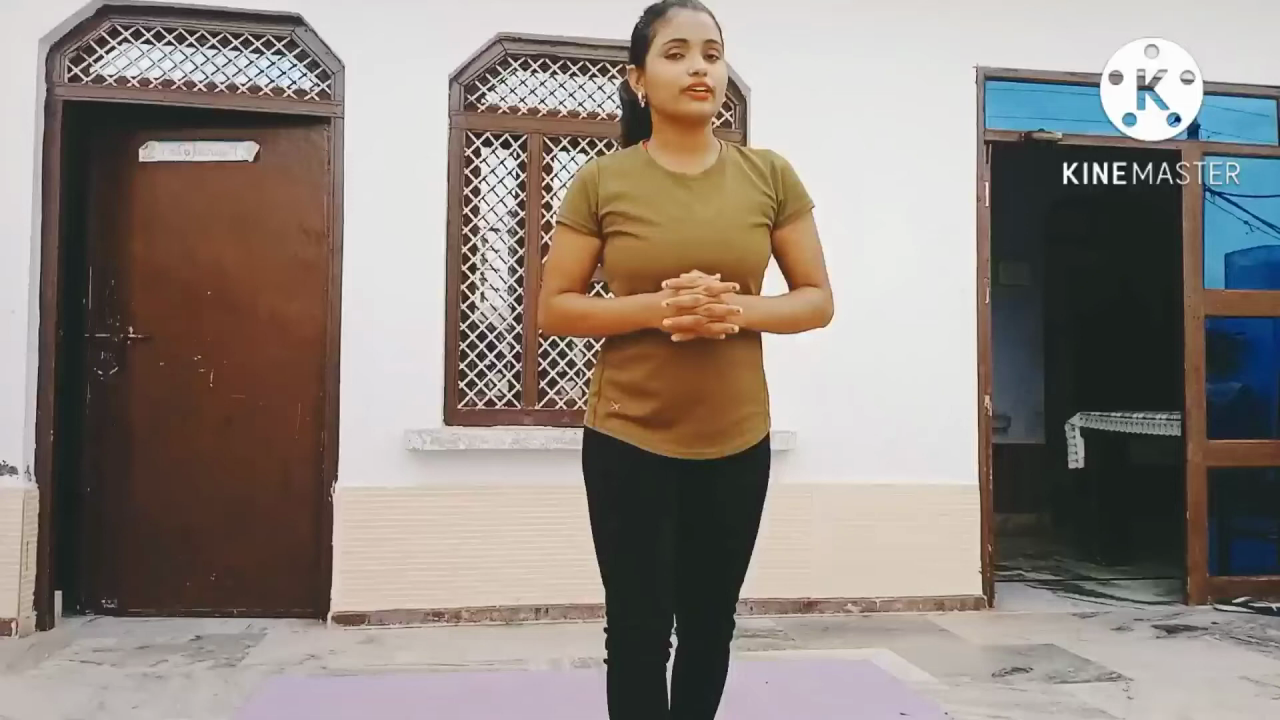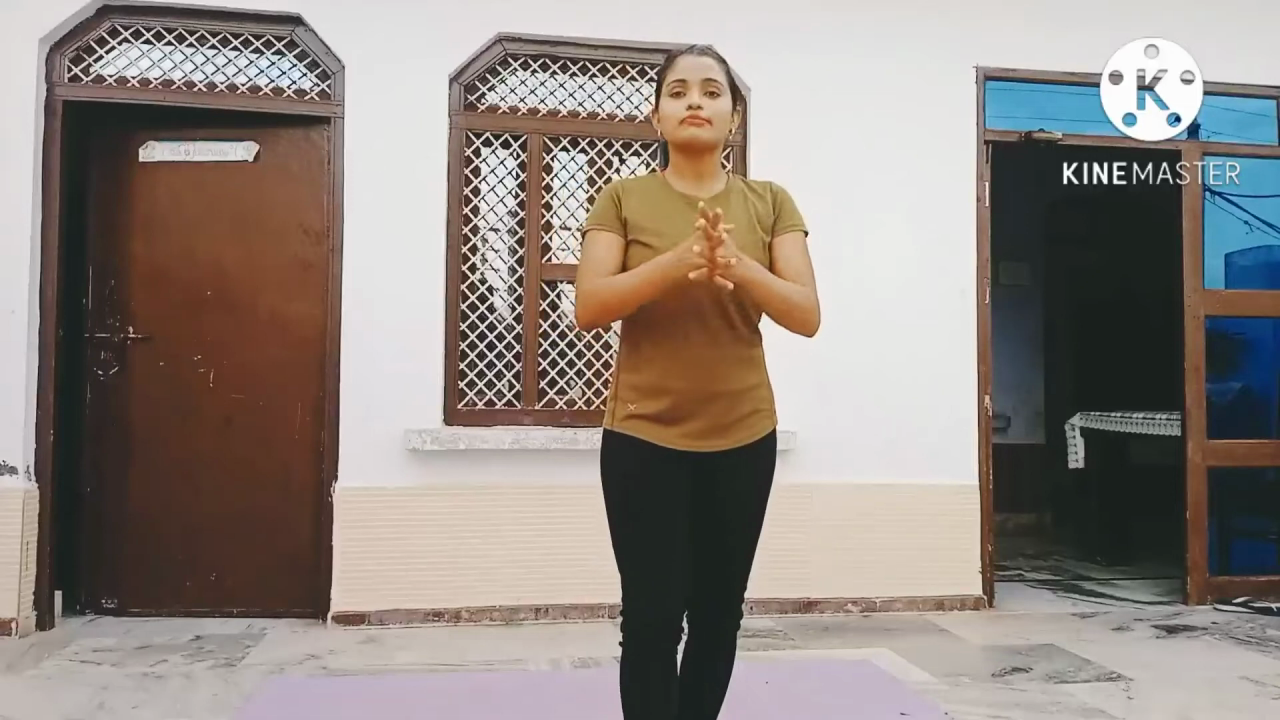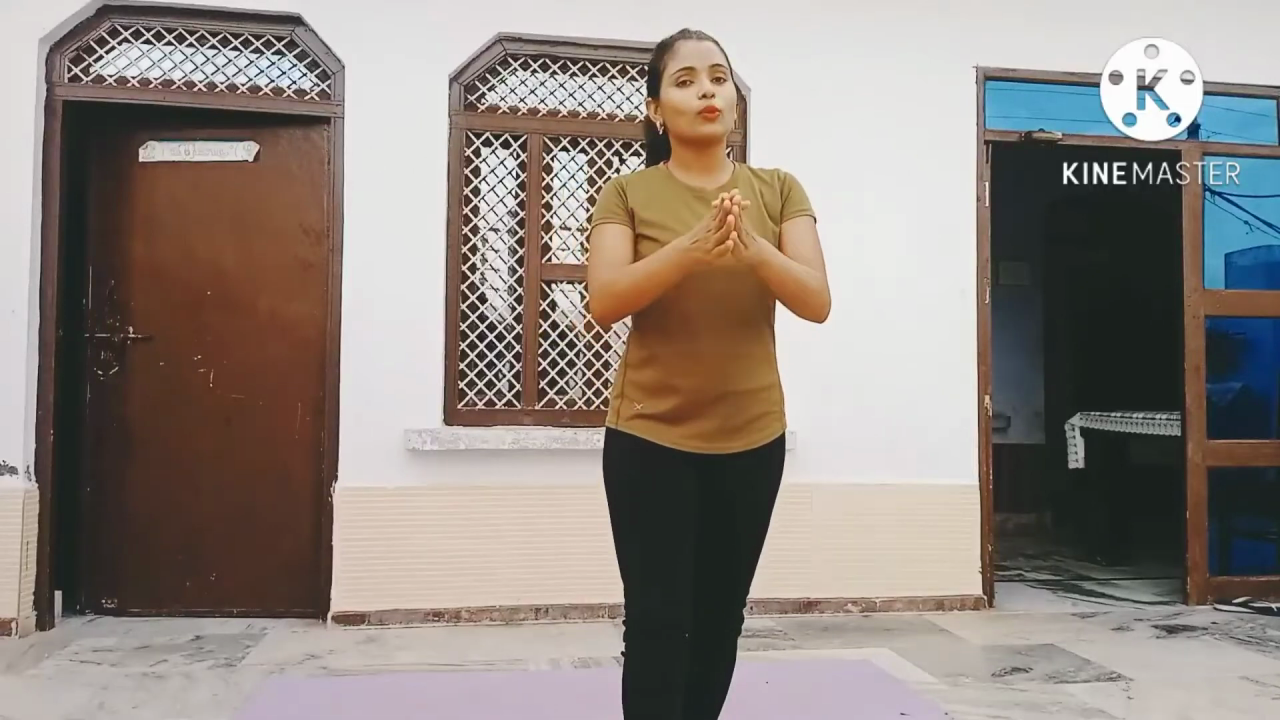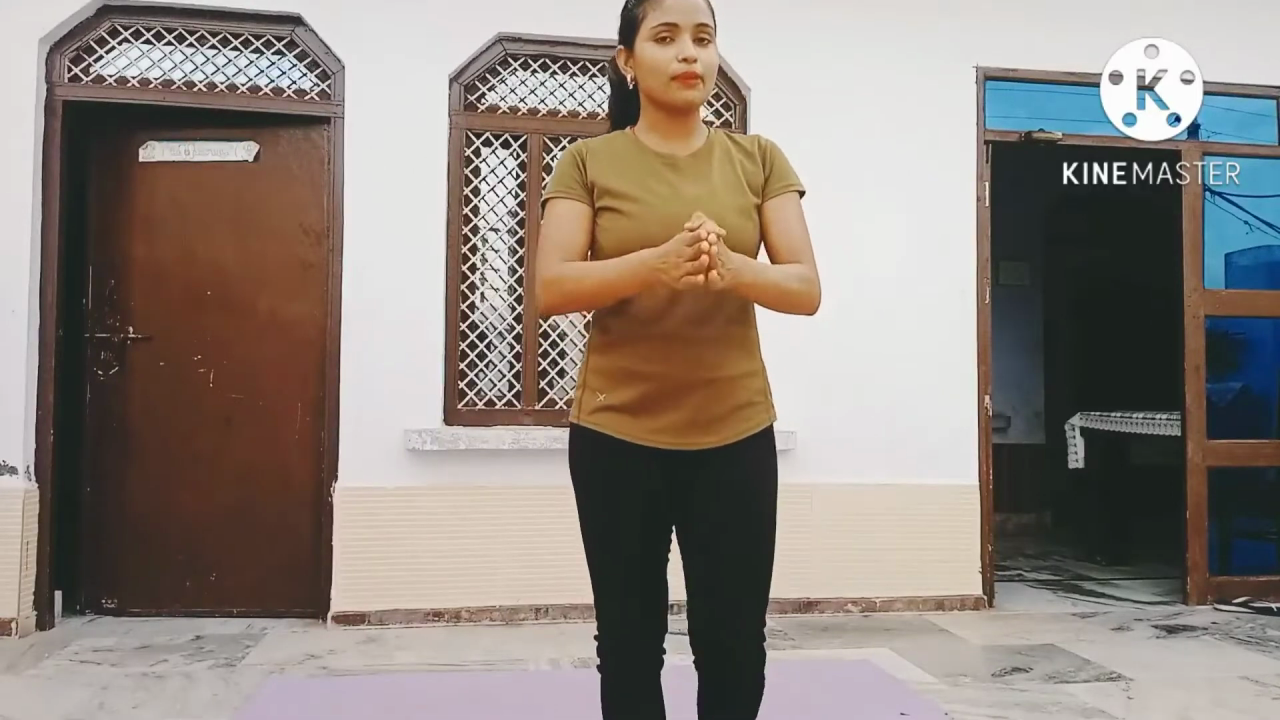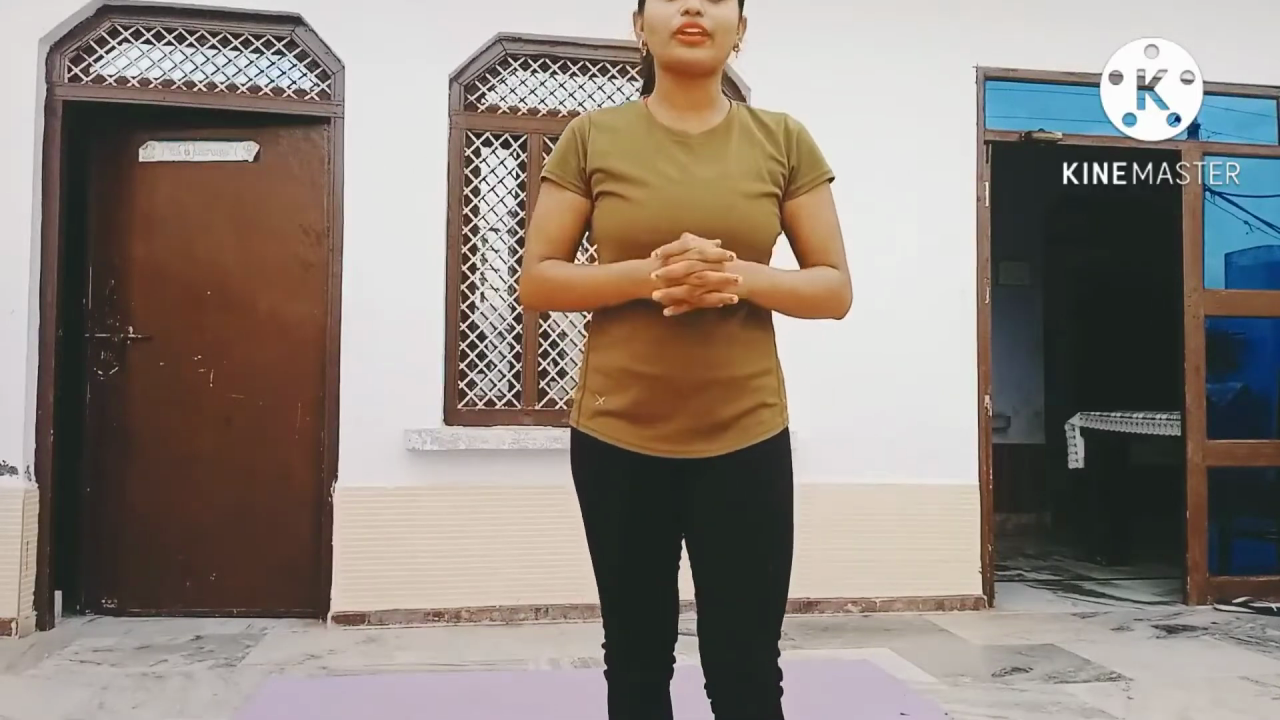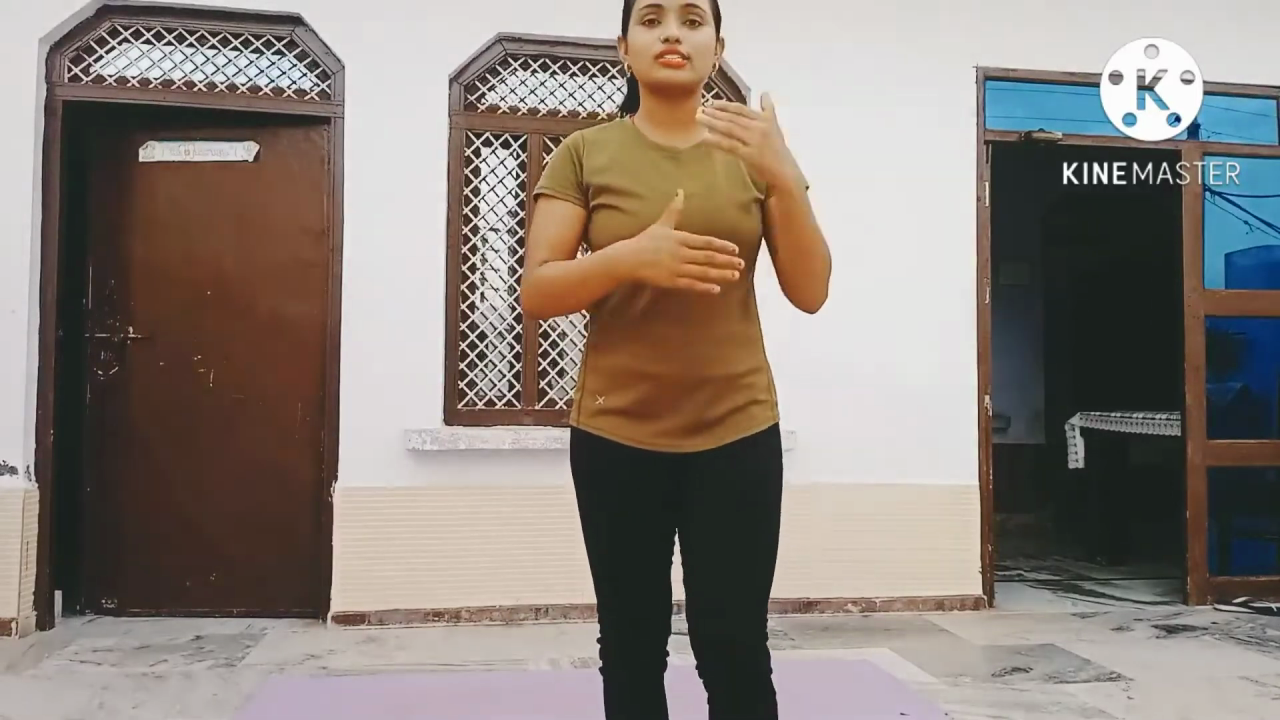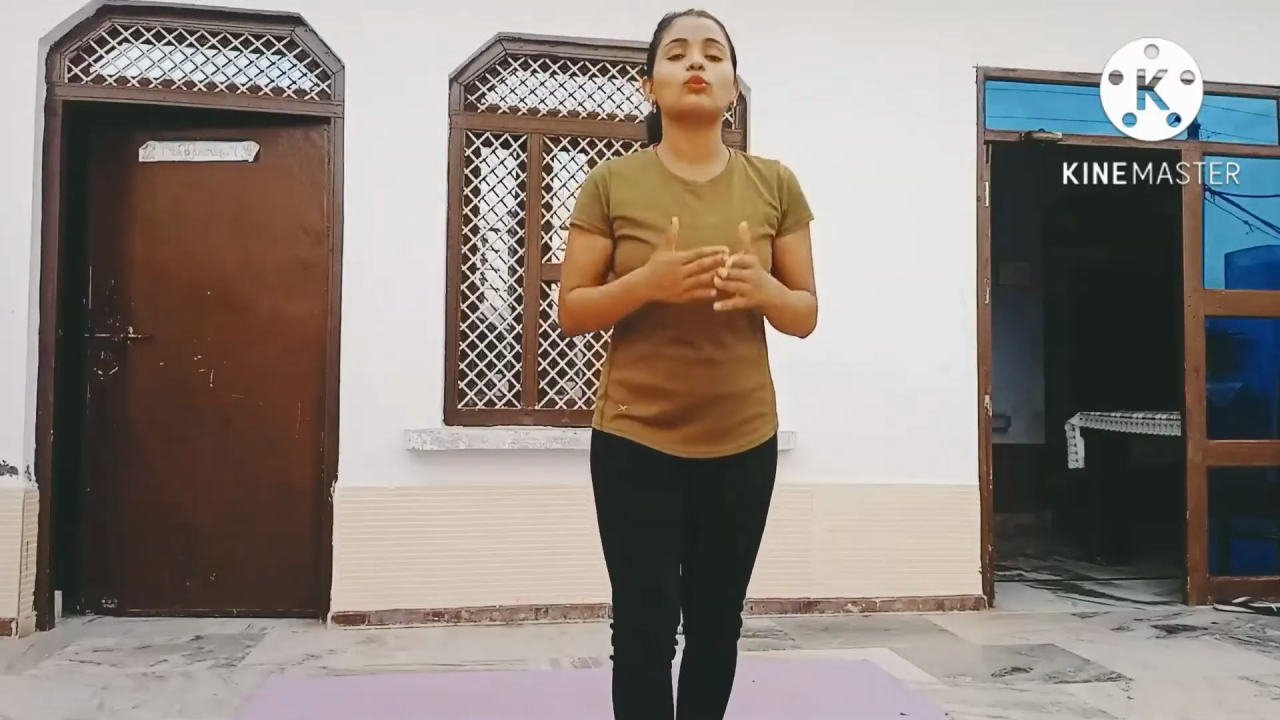
dt=0.7s
person 1, frame 1
left shoulder: (770, 176)
right shoulder: (600, 182)
left elbow: (818, 301)
right elbow: (554, 309)
left wrist: (740, 310)
right wrist: (655, 308)
left hip: (737, 443)
right hip: (628, 441)
left knee: (710, 627)
right knee: (638, 633)
person 1, frame 2
left shoulder: (770, 202)
right shoulder: (621, 198)
left elbow: (809, 316)
right elbow: (588, 308)
left wrist: (738, 264)
right wrist: (680, 259)
left hip: (743, 439)
right hip: (643, 439)
left knee: (718, 614)
right knee: (652, 619)
person 1, frame 3
left shoulder: (778, 190)
right shoulder: (626, 193)
left elbow: (818, 302)
right elbow: (602, 302)
left wrist: (751, 245)
right wrist: (693, 245)
left hip: (752, 440)
right hip: (648, 439)
left knee: (719, 621)
right knee: (656, 626)
person 1, frame 4
left shoulder: (759, 159)
right shoulder: (588, 162)
left elbow: (807, 289)
right elbow: (549, 289)
left wrist: (729, 267)
right wrist: (658, 262)
left hip: (736, 436)
right hip: (617, 436)
left knee: (733, 648)
right knee: (630, 645)
person 1, frame 5
left shoulder: (783, 140)
right shoulder: (591, 138)
left elbow: (834, 290)
right elbow: (535, 282)
left wrist: (740, 277)
right wrist: (648, 276)
left hip: (745, 439)
right hip: (617, 437)
right knee: (636, 658)
person 1, frame 6
left shoulder: (758, 149)
right shoulder: (584, 154)
left elbow: (811, 294)
right elbow: (535, 293)
left wrist: (785, 181)
right wrist: (633, 256)
left hip: (737, 431)
right hip: (617, 434)
left knee: (736, 650)
right knee: (632, 645)
person 1, frame 7
left shoulder: (776, 185)
right shoulder: (611, 183)
left elbow: (806, 317)
right elbow: (570, 313)
left wrist: (764, 288)
right wrist: (646, 282)
left hip: (742, 442)
right hip: (636, 440)
left knee: (716, 624)
right knee: (644, 630)
